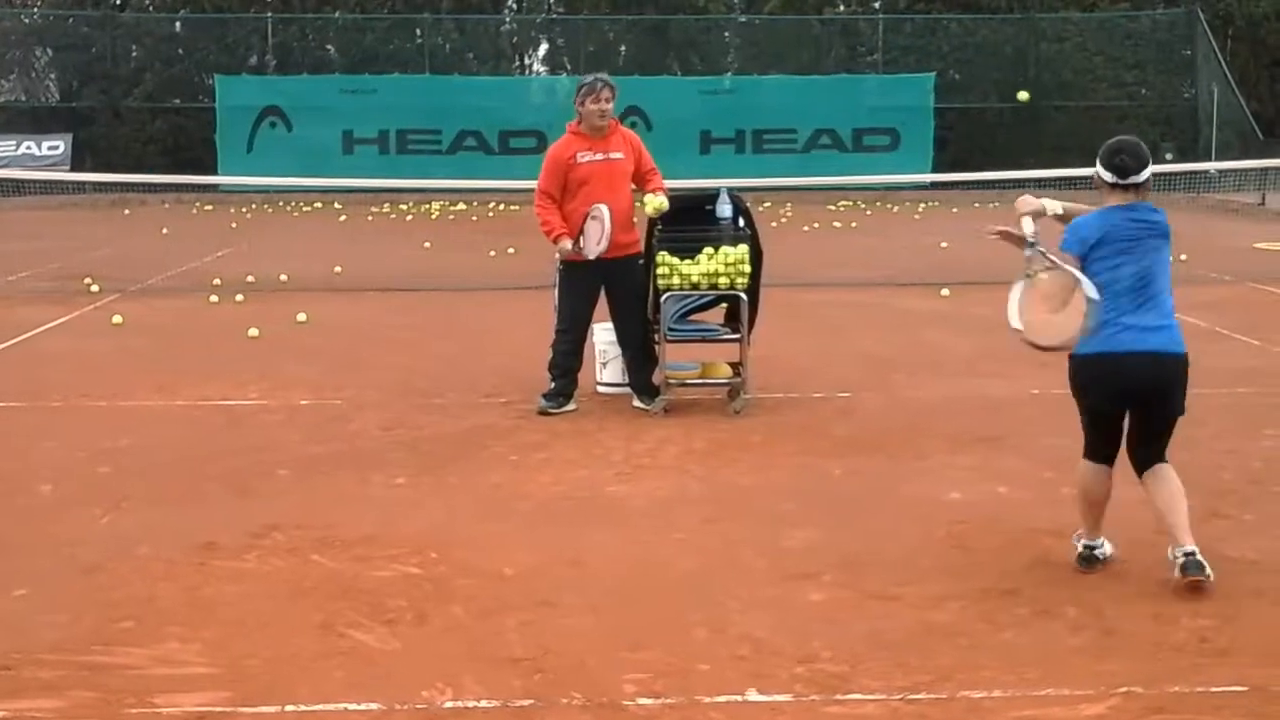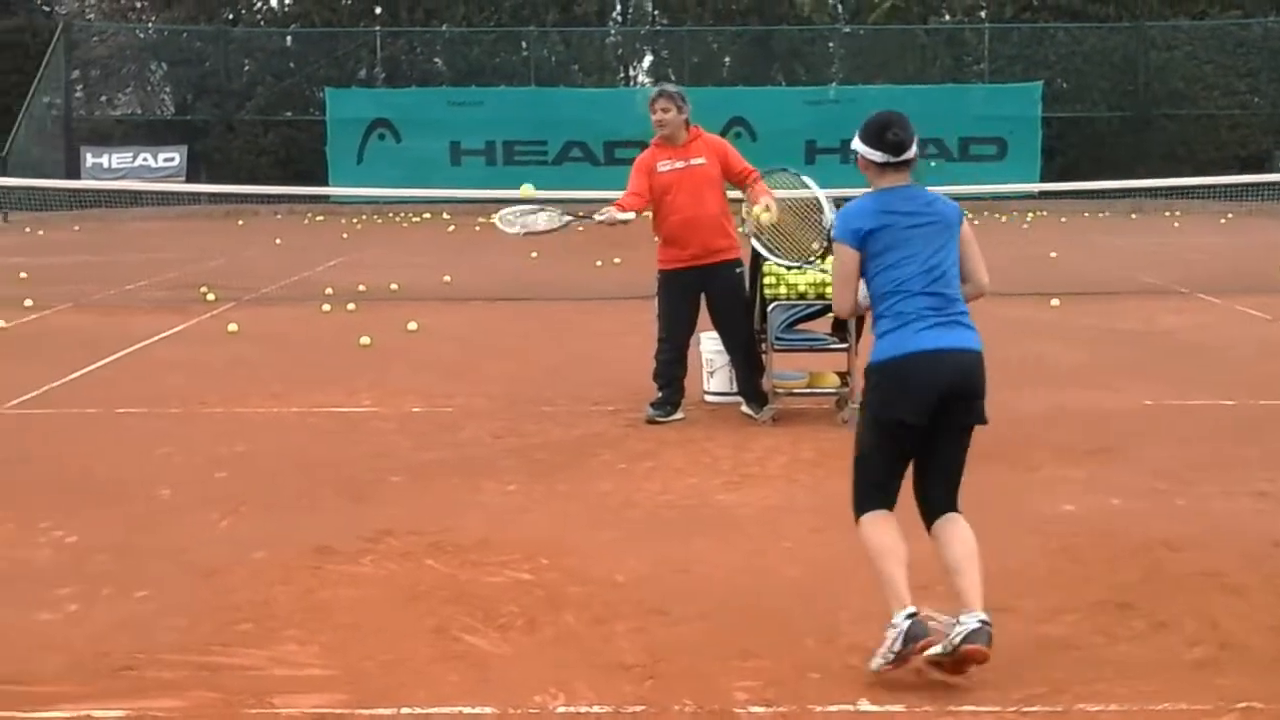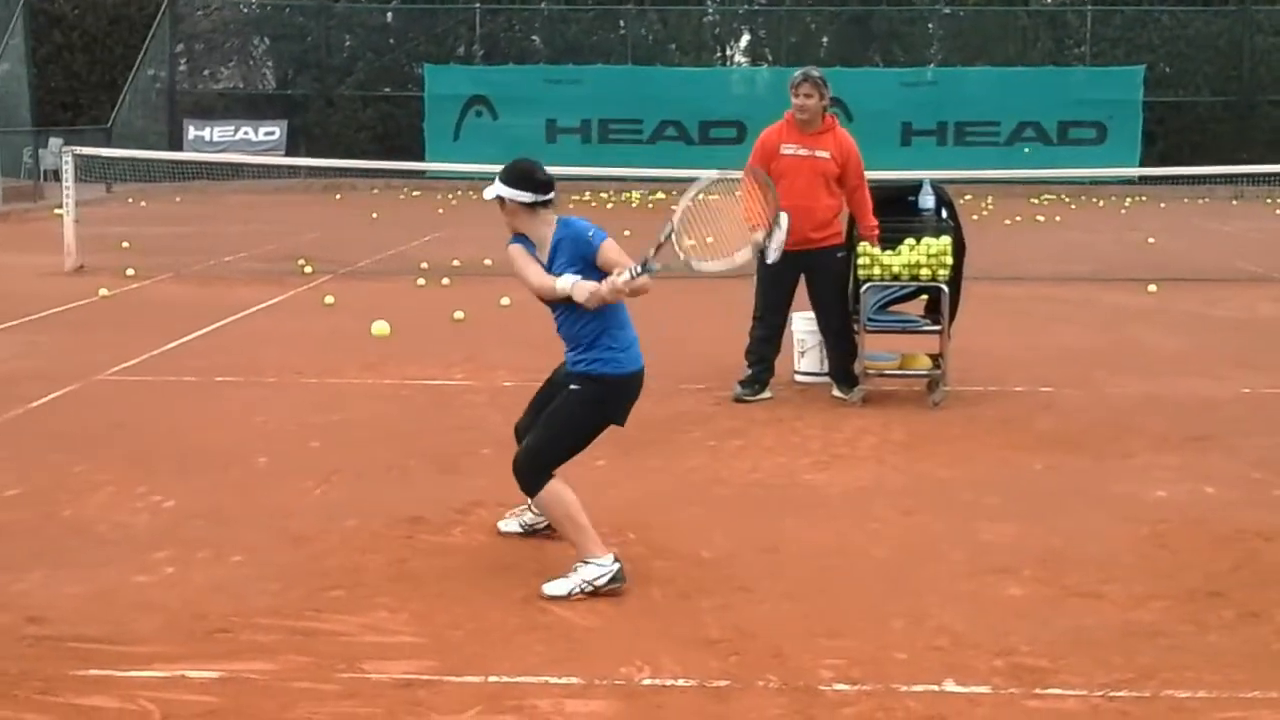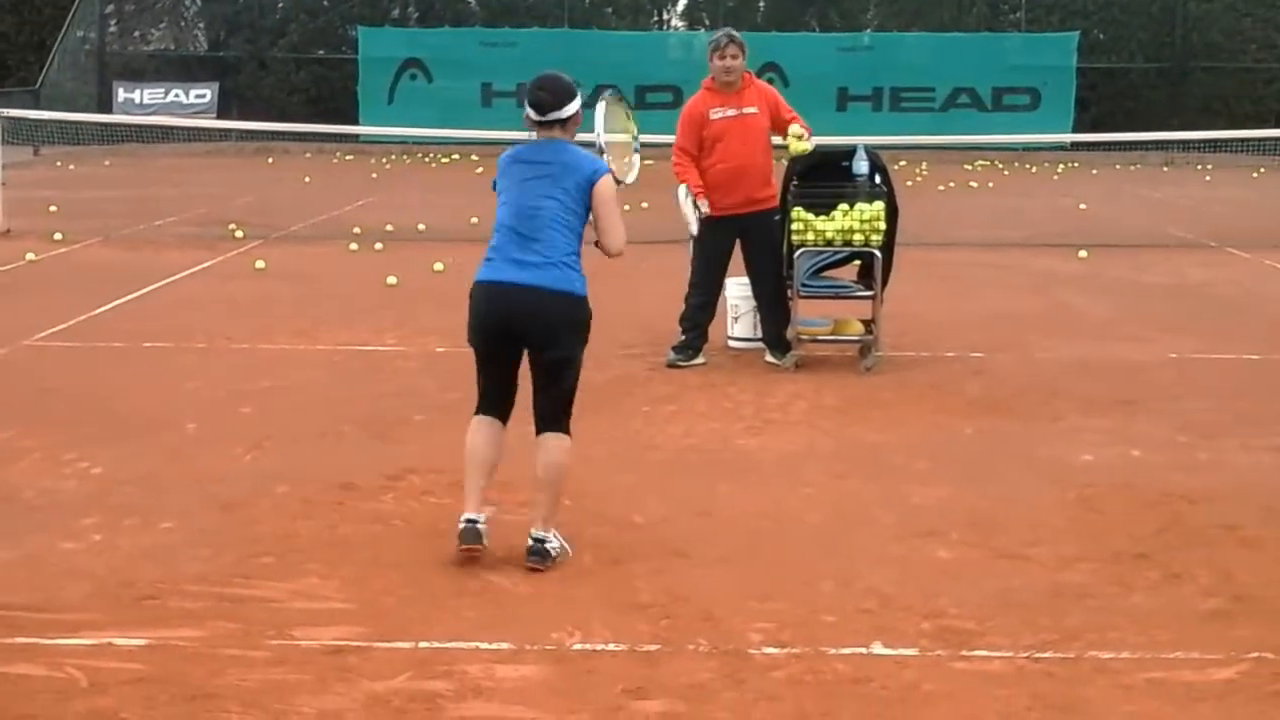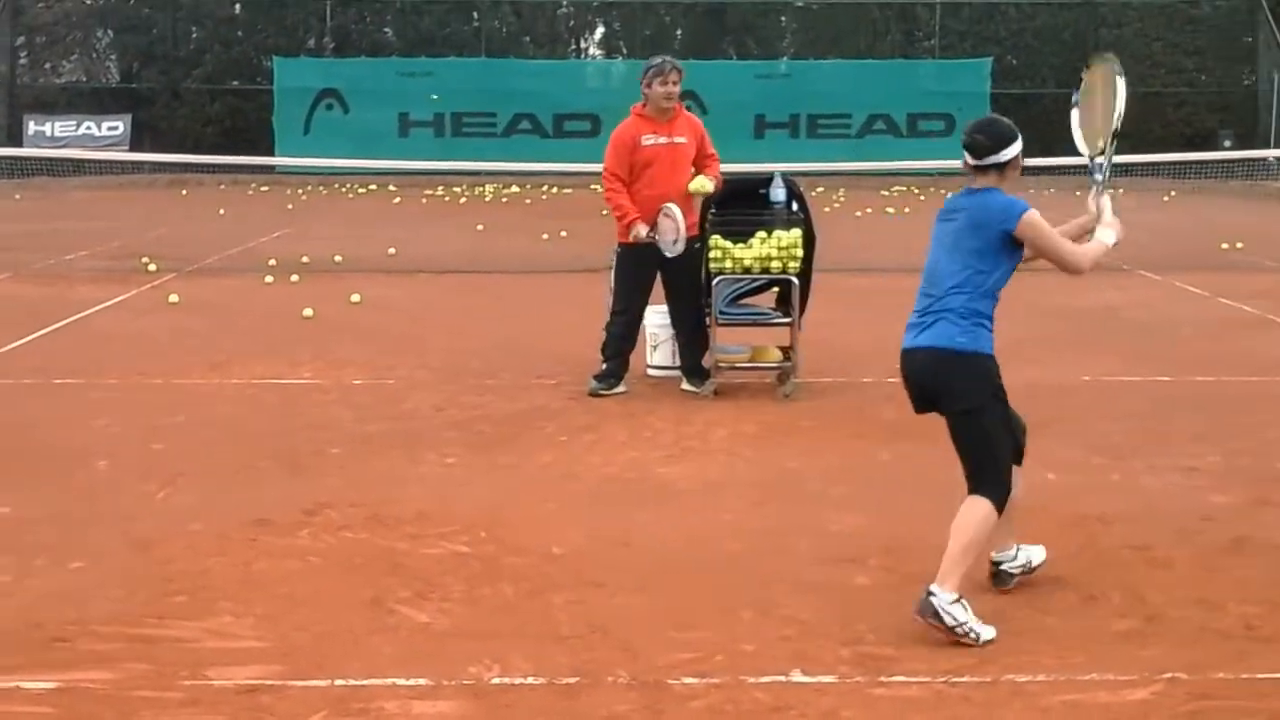
dt=1s
person 1, frame 1
left shoulder: (1082, 231)
right shoulder: (1159, 220)
left wrist: (1029, 241)
right wrist: (1052, 208)
left hip: (1100, 360)
right hip: (1165, 360)
left knee: (1099, 448)
right knee: (1151, 458)
left ankle: (1091, 544)
right ankle: (1188, 553)
person 1, frame 2
left shoulder: (855, 217)
right shoulder: (948, 210)
left elbow: (844, 306)
right elbow: (977, 285)
left hip: (902, 366)
right hip: (962, 359)
left knee: (873, 501)
right knee: (940, 505)
left ankle: (905, 618)
right ankle: (973, 623)
person 1, frame 3
left shoulder: (581, 234)
right shoulder: (520, 245)
left elbow: (641, 279)
right elbow: (540, 284)
left wrist: (616, 285)
right wrist: (576, 286)
left hip: (609, 374)
right hip: (580, 364)
left knee: (530, 465)
right knee: (529, 433)
left ankle: (600, 565)
right ankle: (543, 513)
person 1, frame 4
left shoulder: (507, 163)
right shoulder: (593, 169)
right elbow: (614, 246)
right wrist: (607, 213)
left hip: (494, 292)
right hip: (557, 300)
left knee: (491, 408)
right knee: (552, 421)
left ankle: (471, 520)
right ankle: (542, 536)
person 1, frame 5
left shoulder: (954, 207)
right shoulder: (1008, 209)
right elbow: (1078, 262)
left wrist: (1086, 221)
right wrist: (1108, 232)
left hip: (919, 356)
right hip: (959, 358)
left knee: (1009, 436)
right knee: (991, 482)
left ankle: (1003, 555)
right ankle: (944, 595)
person 2, frame 1
left shoulder: (629, 140)
right shoulder: (562, 149)
left elbow: (649, 174)
right elbow: (545, 199)
left wrist: (657, 193)
right wrist: (559, 236)
left hip: (626, 252)
right hip: (579, 256)
left knee: (635, 326)
right knee: (570, 328)
left ankle: (644, 389)
right ankle: (561, 392)
person 2, frame 2
left shoulder: (714, 146)
right shoulder: (647, 160)
left elbow: (748, 175)
right elbow: (636, 197)
left wrist: (762, 195)
right wrist: (617, 210)
left hip: (722, 258)
right hip: (675, 264)
left knee: (739, 332)
right knee: (672, 338)
left ankle: (754, 397)
right ankle: (668, 401)
person 2, frame 3
left shoulder: (842, 141)
right shoulder: (771, 137)
left elbow: (857, 191)
left wrist: (870, 235)
left hip: (827, 246)
right hip: (778, 246)
left knee: (835, 318)
right knee: (768, 318)
left ankle: (844, 380)
right ankle: (757, 380)
person 2, frame 4
left shoulder: (765, 94)
right shoulder: (697, 105)
left elbow: (790, 121)
right elbow: (683, 156)
left wrist: (799, 131)
right wrist: (697, 194)
left hip: (762, 207)
right hip: (715, 211)
left knee: (770, 281)
right knee: (704, 283)
left ankle: (777, 345)
right ankle: (690, 345)
person 2, frame 5
left shoulder: (692, 125)
right shoulder: (627, 131)
left elbow: (709, 161)
right elbow: (612, 182)
left wrist: (709, 179)
right wrist: (632, 221)
left hip: (684, 236)
right hip: (637, 238)
left knee: (689, 309)
right knee: (625, 311)
left ankle: (694, 373)
right ankle: (611, 375)
